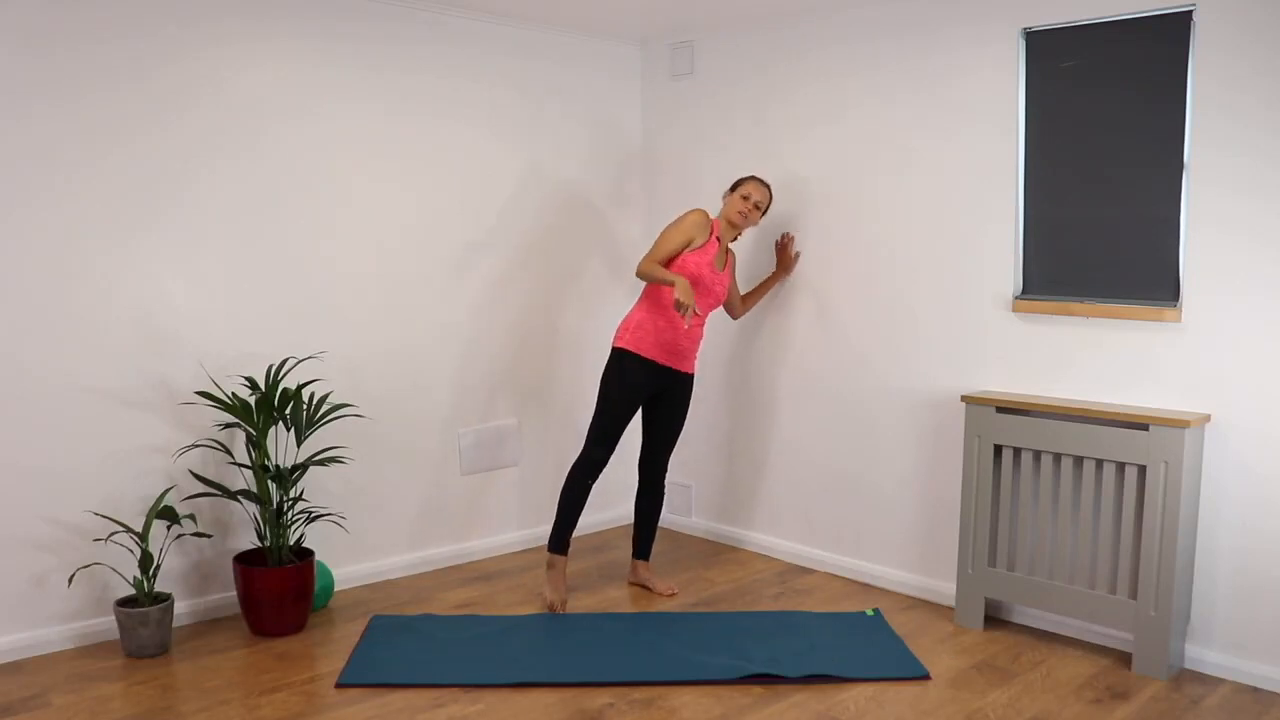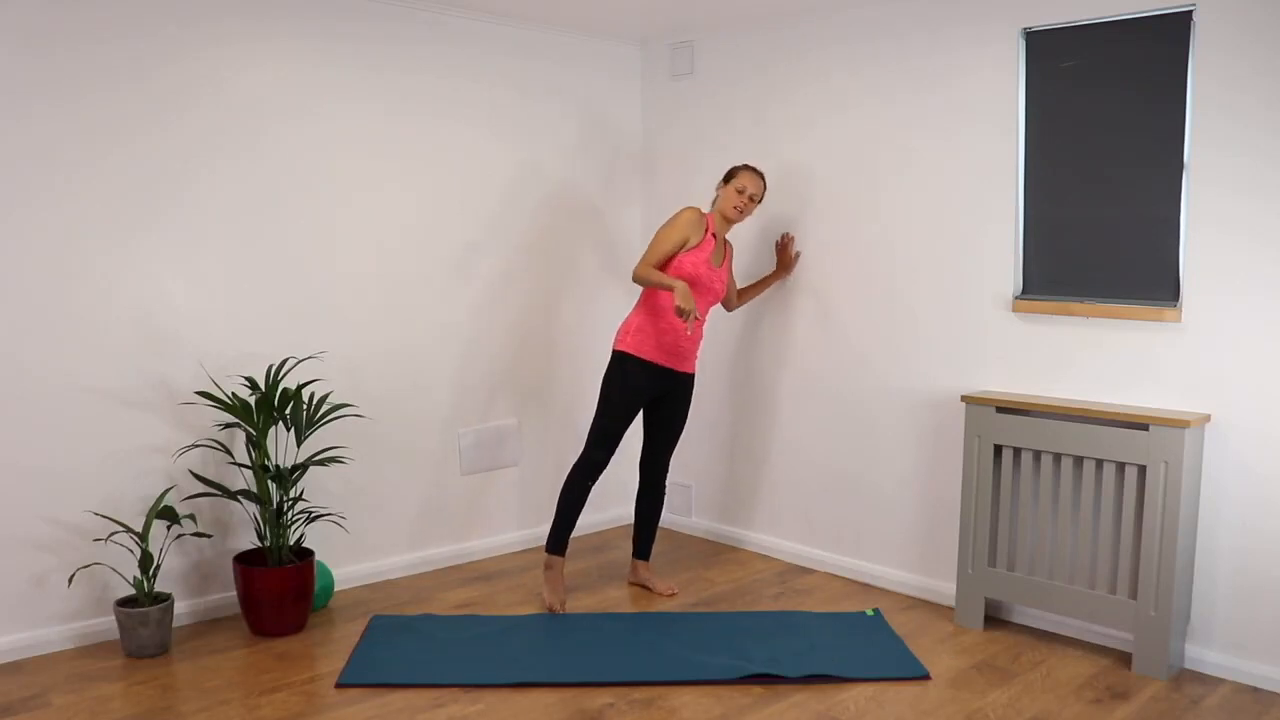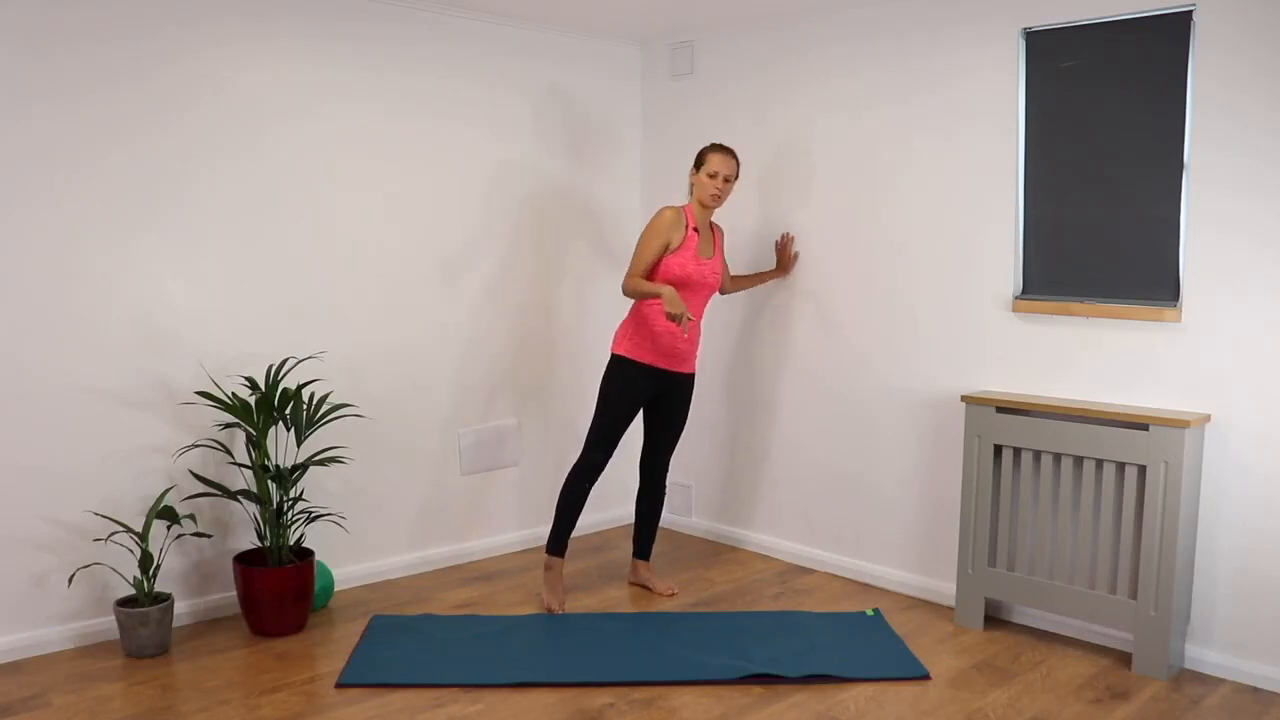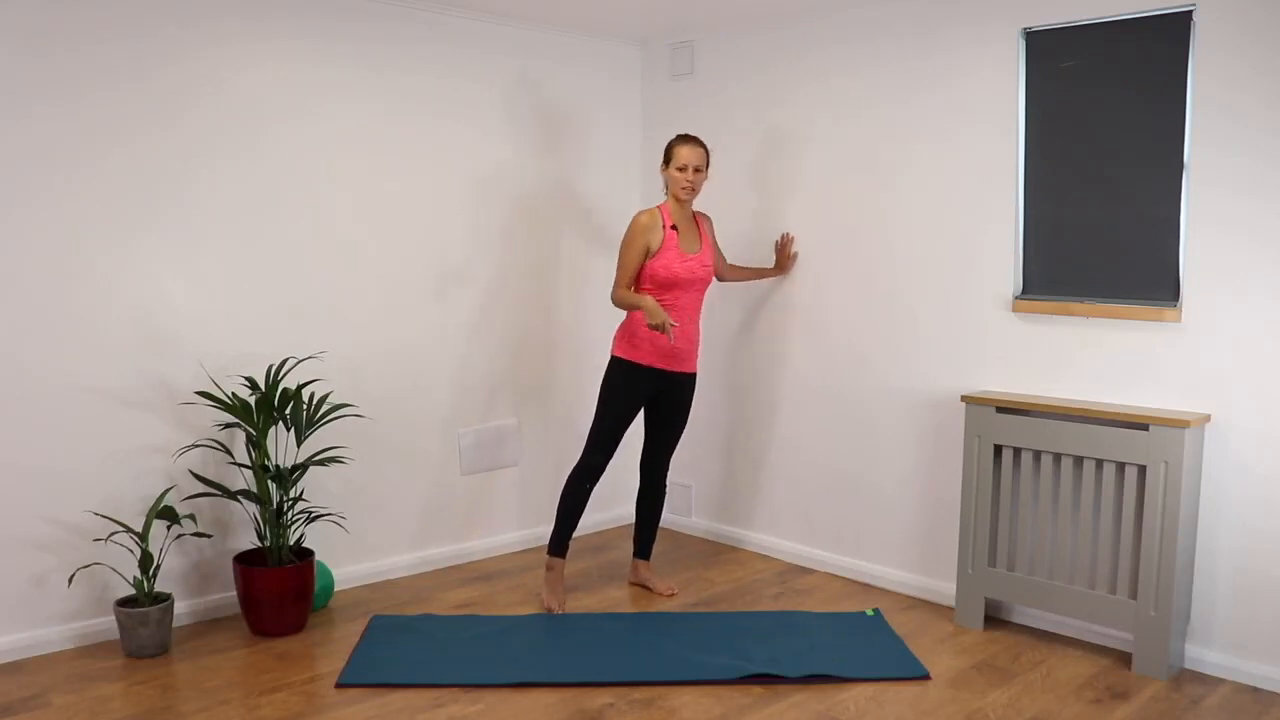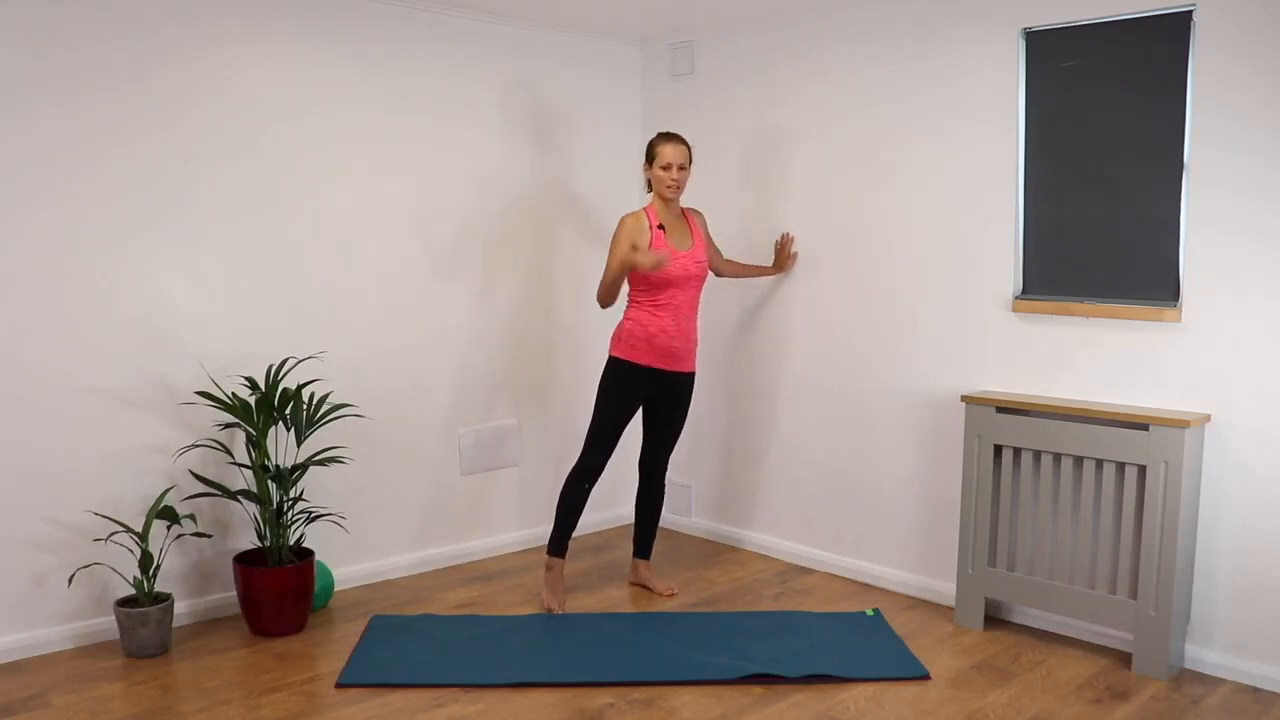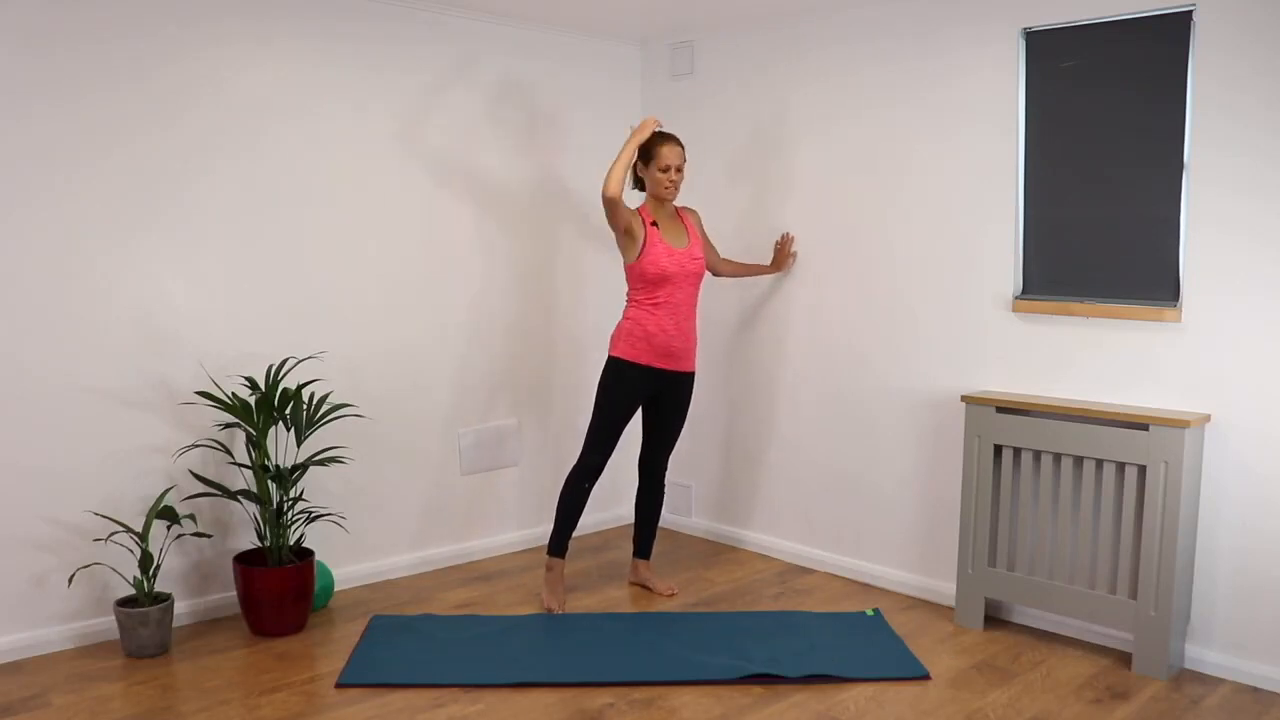
dt=0.4s
person 1, frame 1
left shoulder: (729, 258)
right shoulder: (697, 222)
left elbow: (737, 309)
right elbow: (644, 266)
left wrist: (779, 275)
right wrist: (679, 280)
left hip: (679, 370)
right hip: (636, 355)
left knee: (655, 468)
right knee: (595, 455)
left ankle: (640, 565)
right ankle: (556, 563)
person 1, frame 2
left shoulder: (726, 249)
right shoulder: (691, 220)
left elbow: (730, 301)
right elbow: (640, 271)
left wrist: (777, 274)
right wrist: (676, 285)
left hip: (680, 370)
right hip: (638, 357)
left knee: (656, 468)
right knee: (595, 456)
left ankle: (640, 565)
right ankle: (553, 563)
person 1, frame 3
left shoulder: (716, 234)
right shoulder: (668, 220)
left elbow: (722, 284)
right elbow: (629, 283)
left wrist: (776, 272)
right wrist: (664, 290)
left hip: (681, 370)
right hip: (635, 359)
left knee: (656, 468)
right knee: (594, 458)
left ankle: (640, 565)
right ankle: (553, 565)
person 1, frame 4
left shoulder: (704, 224)
right shoulder: (646, 223)
left elbow: (722, 271)
right elbow: (618, 293)
left wrist: (774, 271)
right wrist: (646, 304)
left hip: (681, 368)
right hip: (635, 361)
left knee: (657, 467)
right knee: (594, 460)
left ankle: (641, 566)
right ankle: (554, 567)
person 1, frame 5
left shoulder: (696, 220)
right shoulder: (634, 224)
left elbow: (720, 266)
right elbow: (604, 297)
left wrist: (772, 269)
right wrist: (632, 262)
left hip: (679, 367)
right hip: (633, 360)
left knee: (655, 467)
right knee: (593, 460)
left ankle: (641, 565)
right ankle: (554, 566)
person 1, frame 6
left shoulder: (691, 219)
right shoulder: (631, 224)
left elbow: (717, 266)
right elbow: (609, 190)
left wrist: (770, 267)
right wrist: (635, 136)
left hip: (679, 367)
right hip: (633, 360)
left knee: (655, 467)
right knee: (592, 461)
left ankle: (640, 565)
right ankle: (554, 567)
